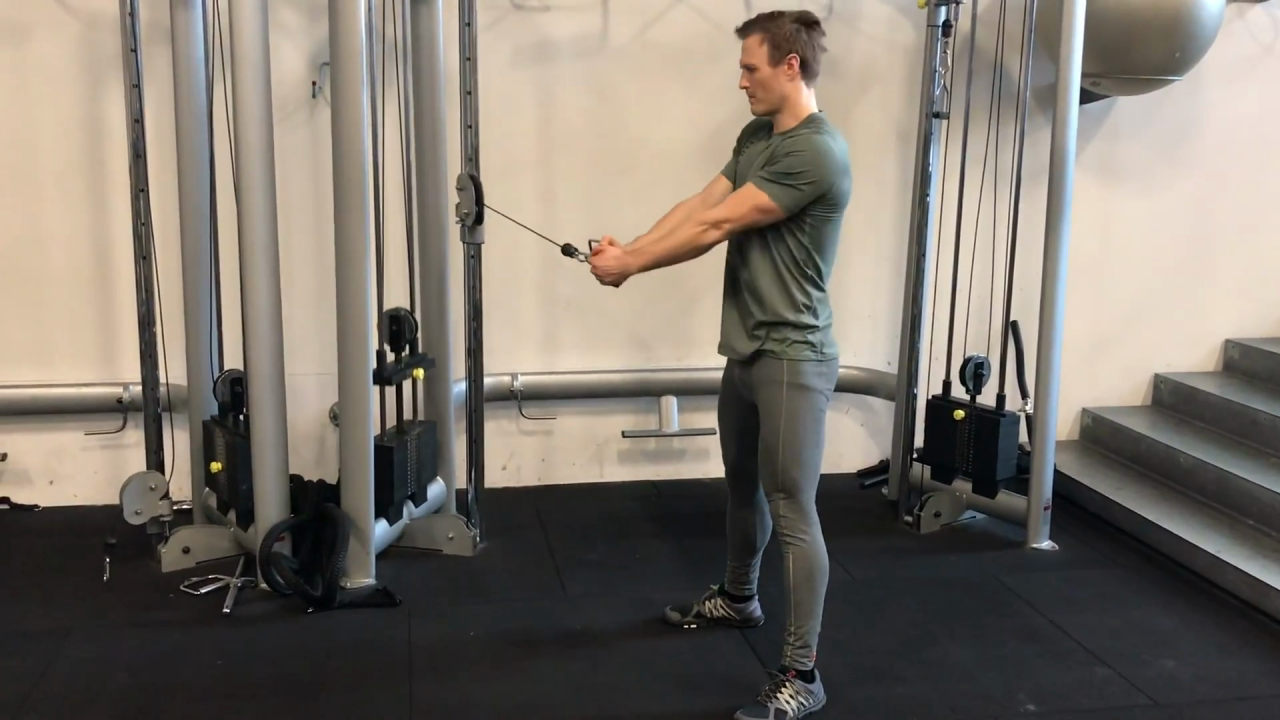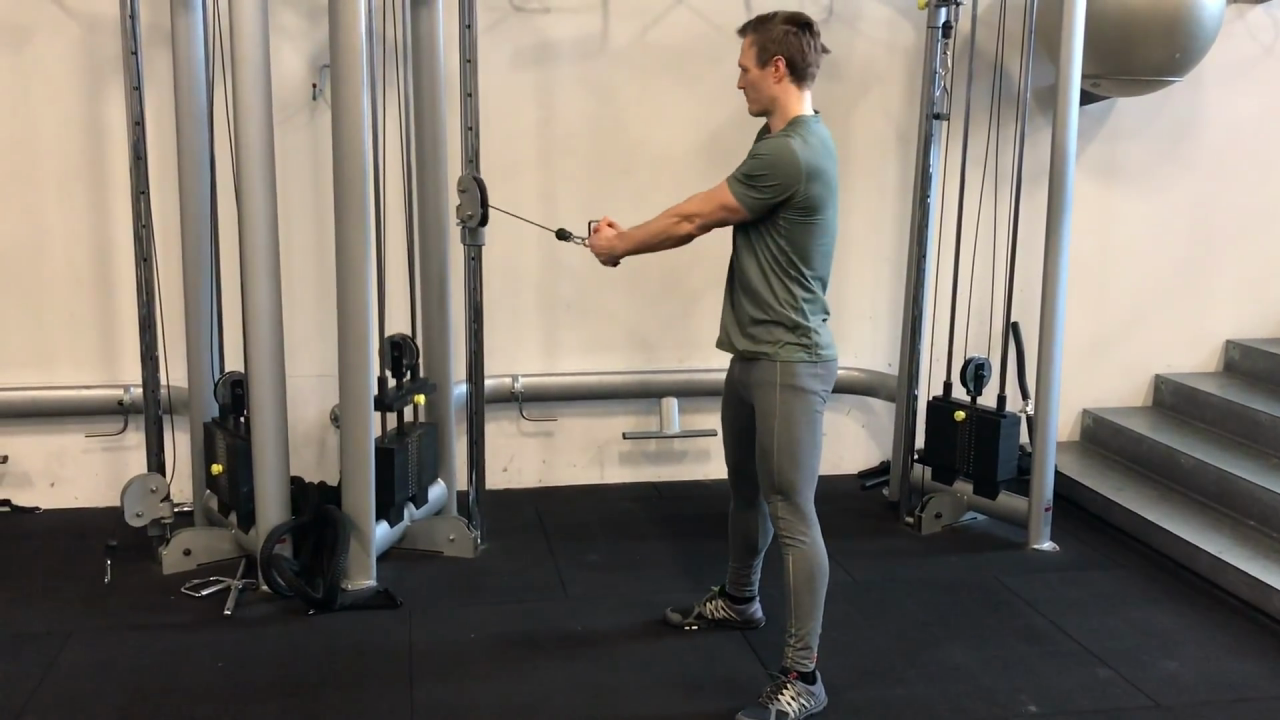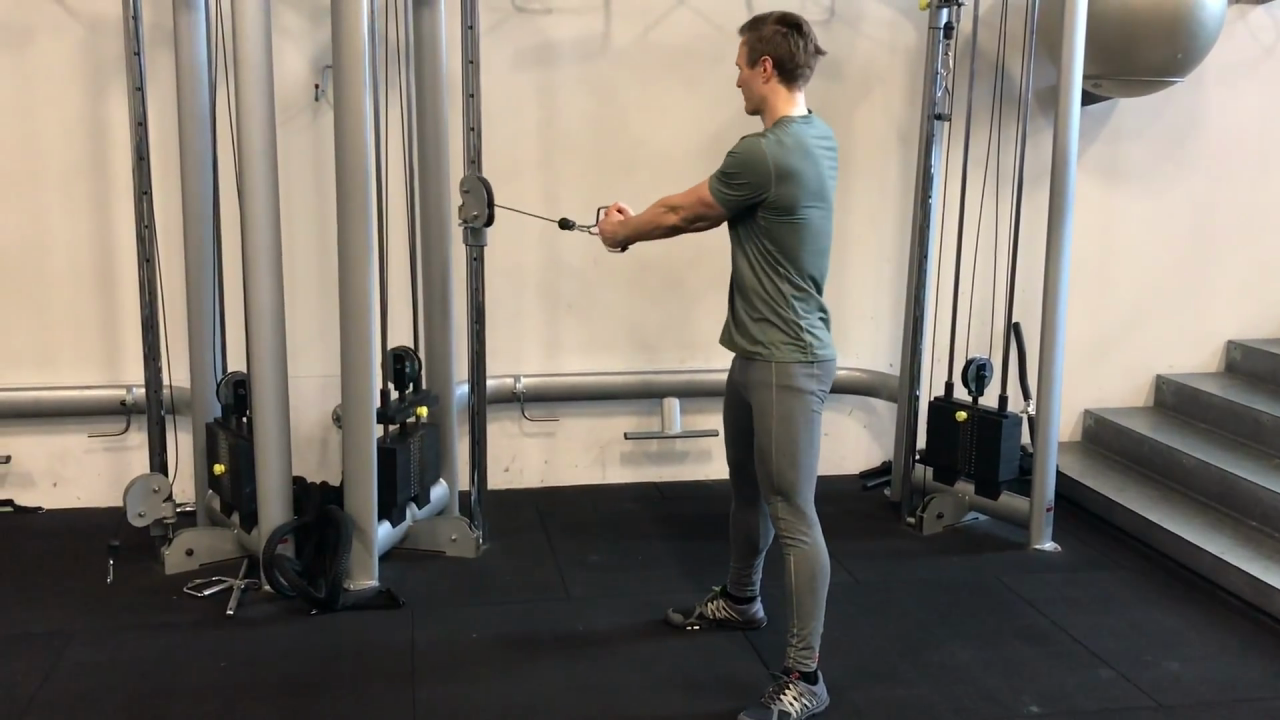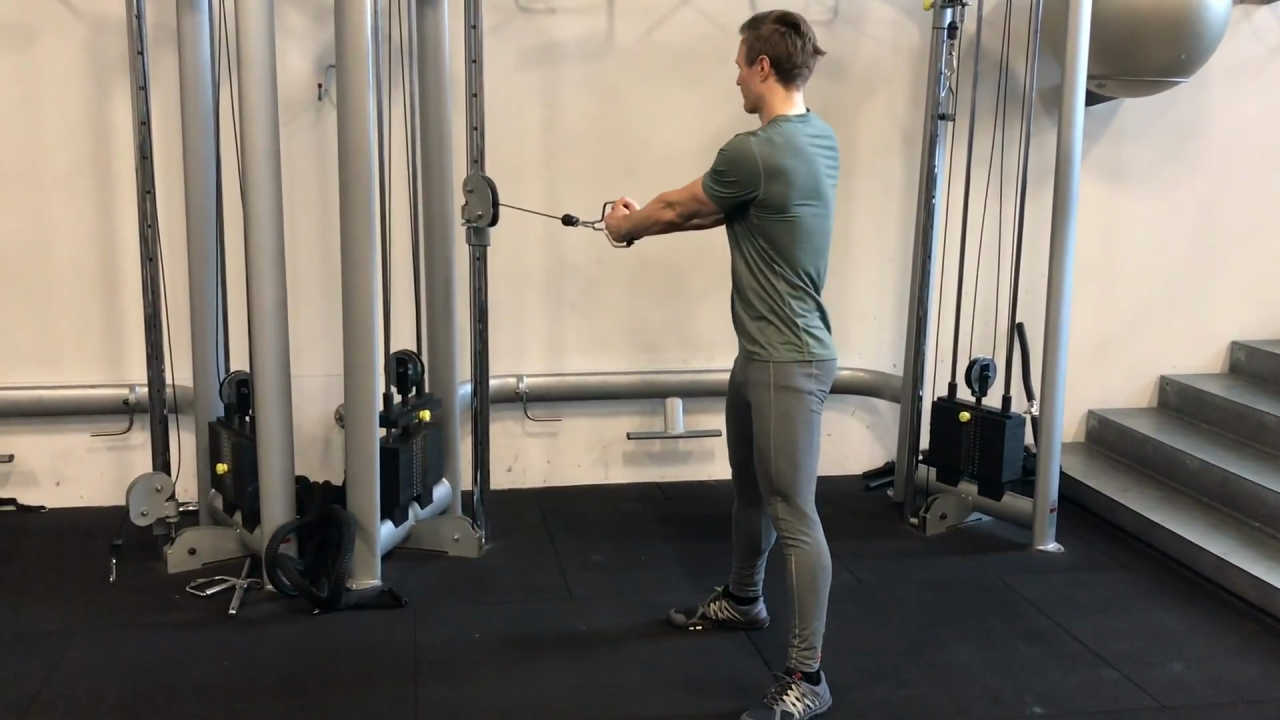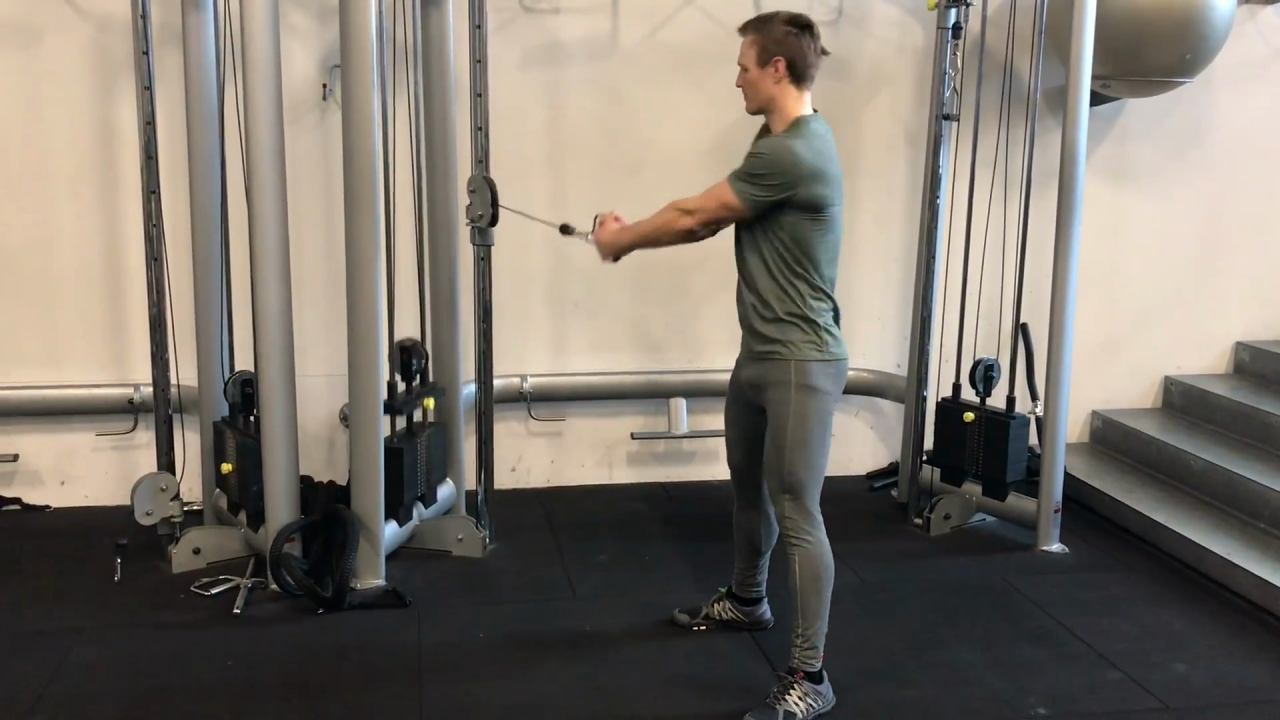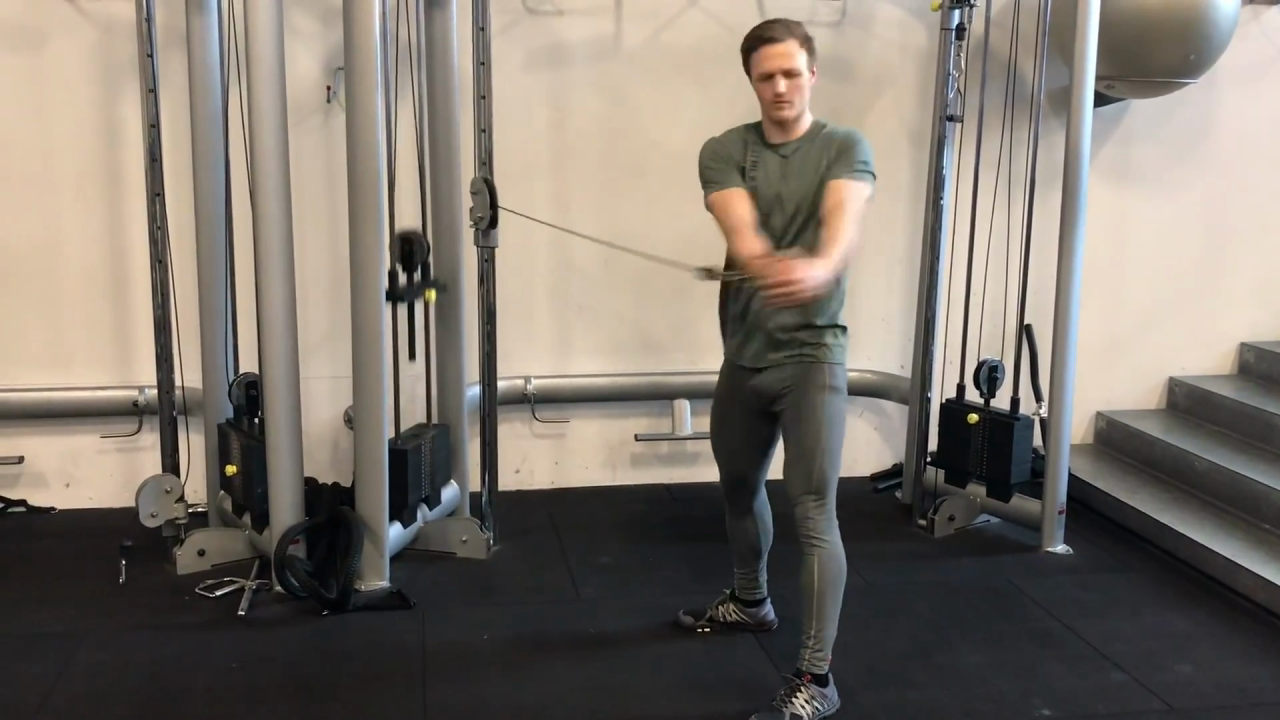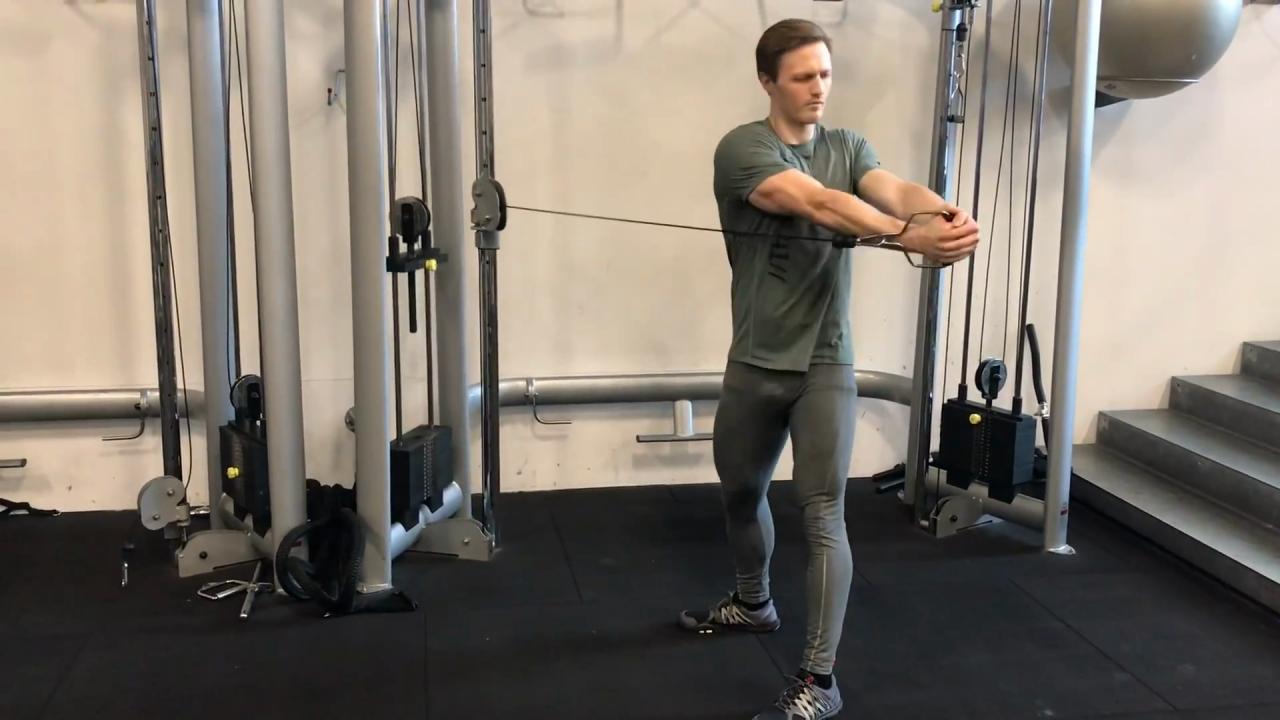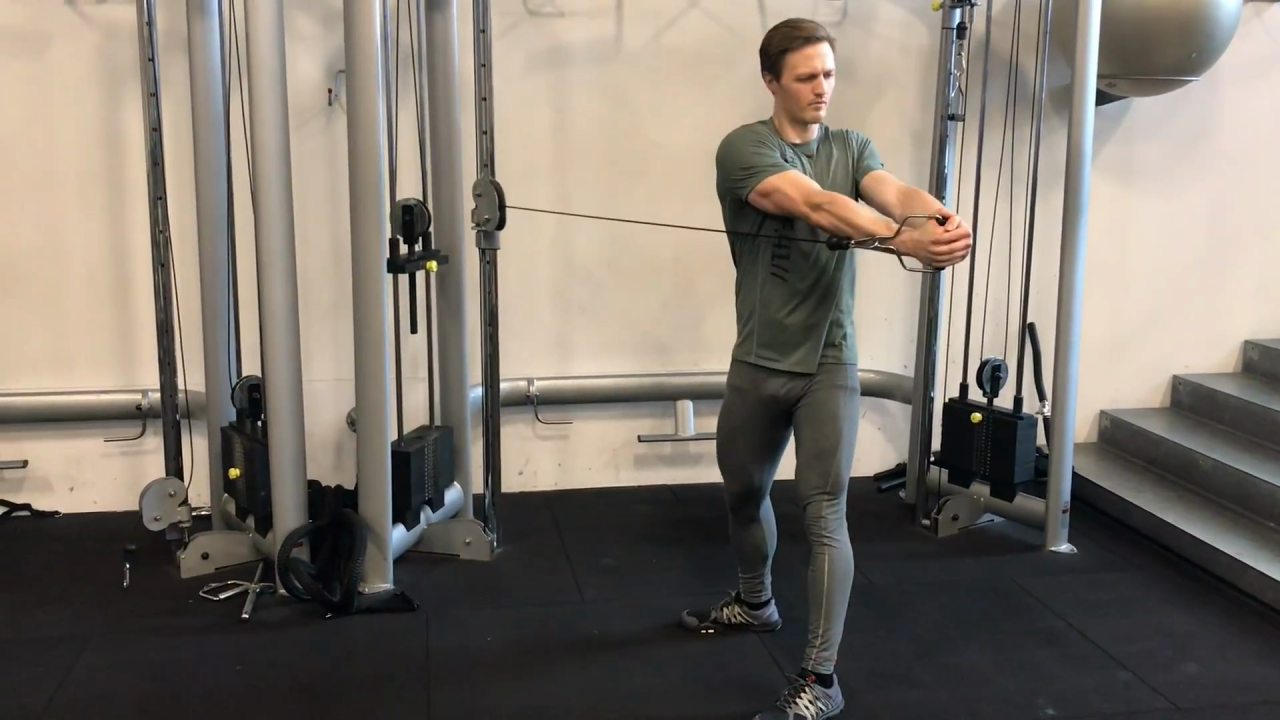
dt=0.3s
person 1, frame 1
left shoulder: (817, 152)
right shoulder: (756, 137)
left elbow: (716, 227)
right elbow: (700, 203)
left wrist: (630, 265)
right wrist: (628, 248)
left hip: (792, 360)
right hip: (745, 351)
left knee: (792, 513)
right knee: (743, 487)
right ankle: (737, 597)
person 1, frame 2
left shoulder: (789, 153)
right shoulder: (784, 139)
left elbow: (693, 219)
right elbow: (705, 213)
left wrist: (619, 246)
right wrist: (628, 234)
left hip: (790, 362)
right hip: (753, 352)
left knee: (792, 515)
right knee: (745, 489)
right ankle: (739, 599)
person 1, frame 3
left shoulder: (765, 152)
right shoulder: (810, 136)
left elbow: (686, 211)
right elbow: (709, 211)
left wrist: (623, 232)
right wrist: (636, 222)
left hip: (787, 363)
right hip: (758, 353)
left knee: (793, 515)
right knee: (747, 489)
right ankle: (740, 599)
person 1, frame 4
left shoulder: (755, 152)
right shoulder: (815, 137)
left elbow: (679, 208)
left wrist: (627, 226)
right wrist: (643, 216)
left hip: (787, 364)
right hip: (761, 354)
left knee: (793, 514)
right knee: (749, 488)
right ankle: (741, 599)
person 1, frame 5
left shoulder: (788, 154)
right shoulder: (787, 139)
left elbow: (695, 217)
right elbow: (710, 217)
left wrist: (621, 240)
right wrist: (633, 230)
left hip: (800, 362)
right hip: (759, 352)
left knee: (797, 513)
right knee: (748, 487)
right ankle: (746, 599)
person 1, frame 6
left shoulder: (844, 149)
right shoulder: (725, 150)
left elbow: (841, 218)
right elbow: (737, 219)
left wrist: (816, 269)
right wrist: (759, 263)
left hip: (812, 359)
right hip: (745, 358)
left knee: (814, 514)
right knee: (739, 488)
right ankle: (750, 600)
person 1, frame 7
left shoulder: (849, 147)
right shoulder: (742, 149)
left elbow: (893, 190)
right elbow: (819, 205)
left wrist: (947, 214)
right wrist: (909, 236)
left hip: (825, 365)
right hip: (755, 366)
left knee: (822, 516)
right knee: (740, 494)
right ankle: (751, 602)
person 1, frame 8
left shoulder: (852, 148)
right shoulder: (744, 149)
left elbow: (896, 192)
right elbow: (817, 206)
left wrist: (942, 219)
right wrist: (902, 238)
left hip: (829, 364)
right hip: (760, 365)
left knee: (825, 516)
right knee: (744, 494)
right ankle: (754, 602)
